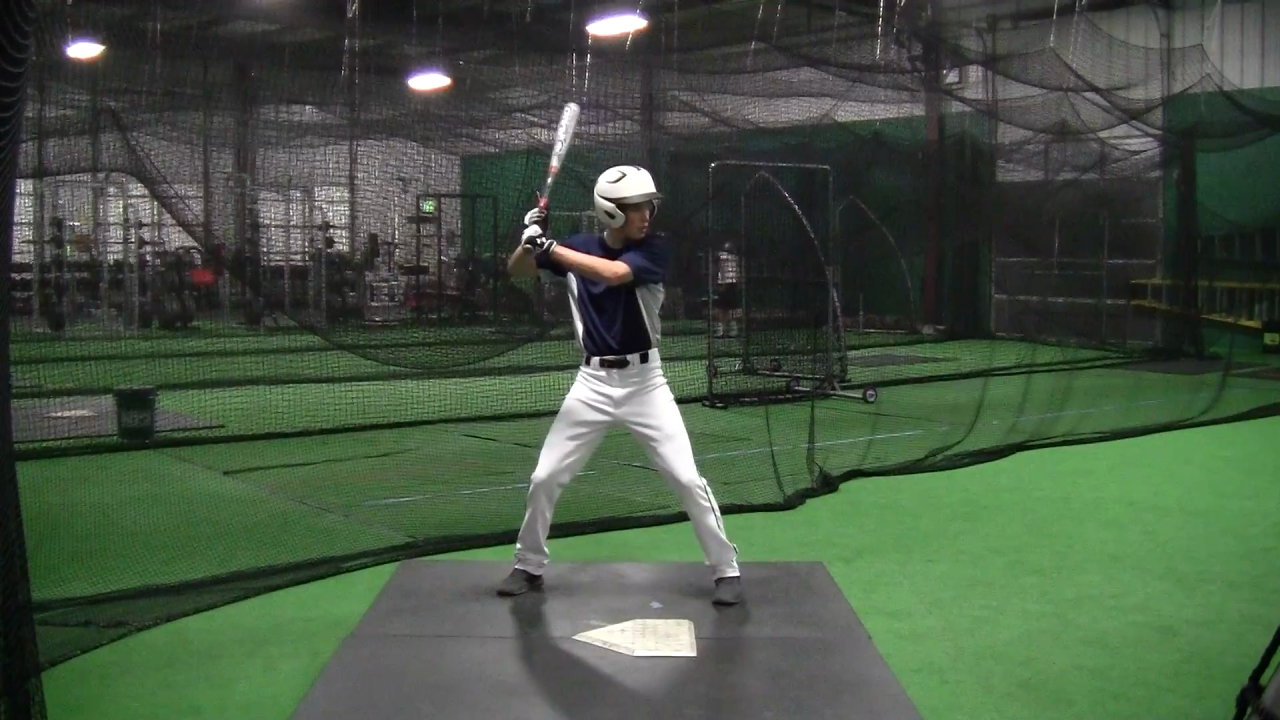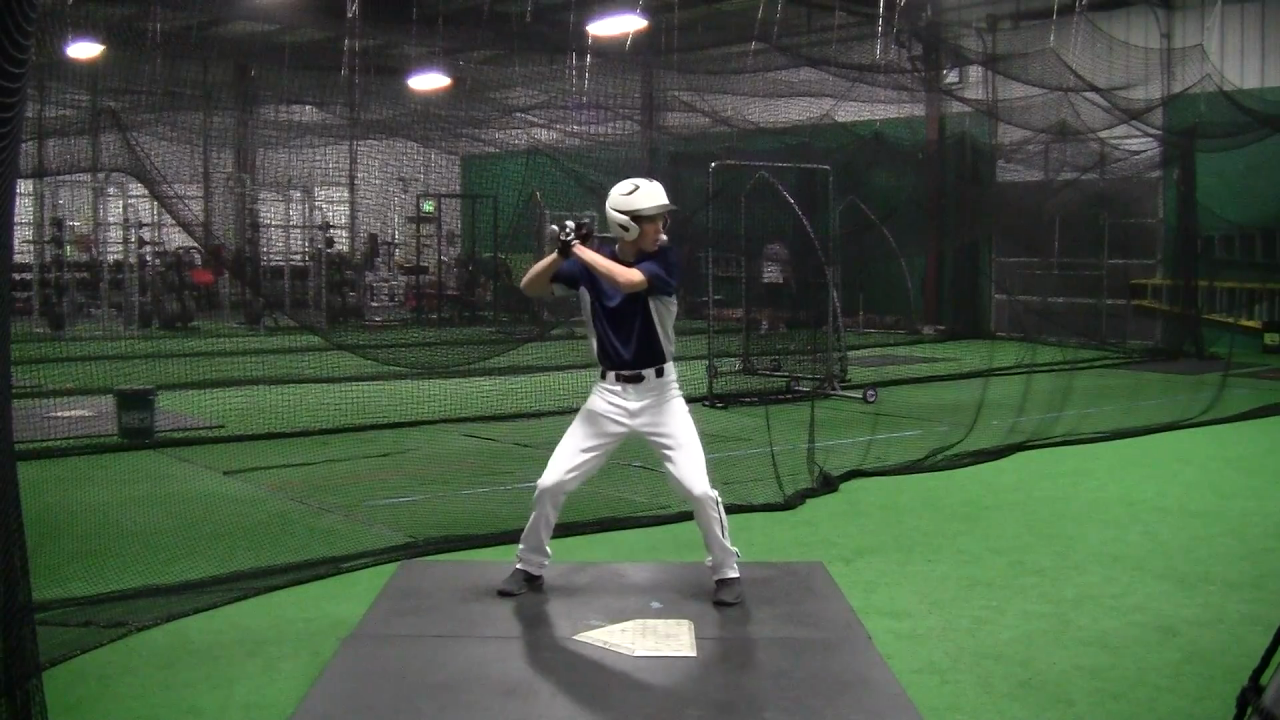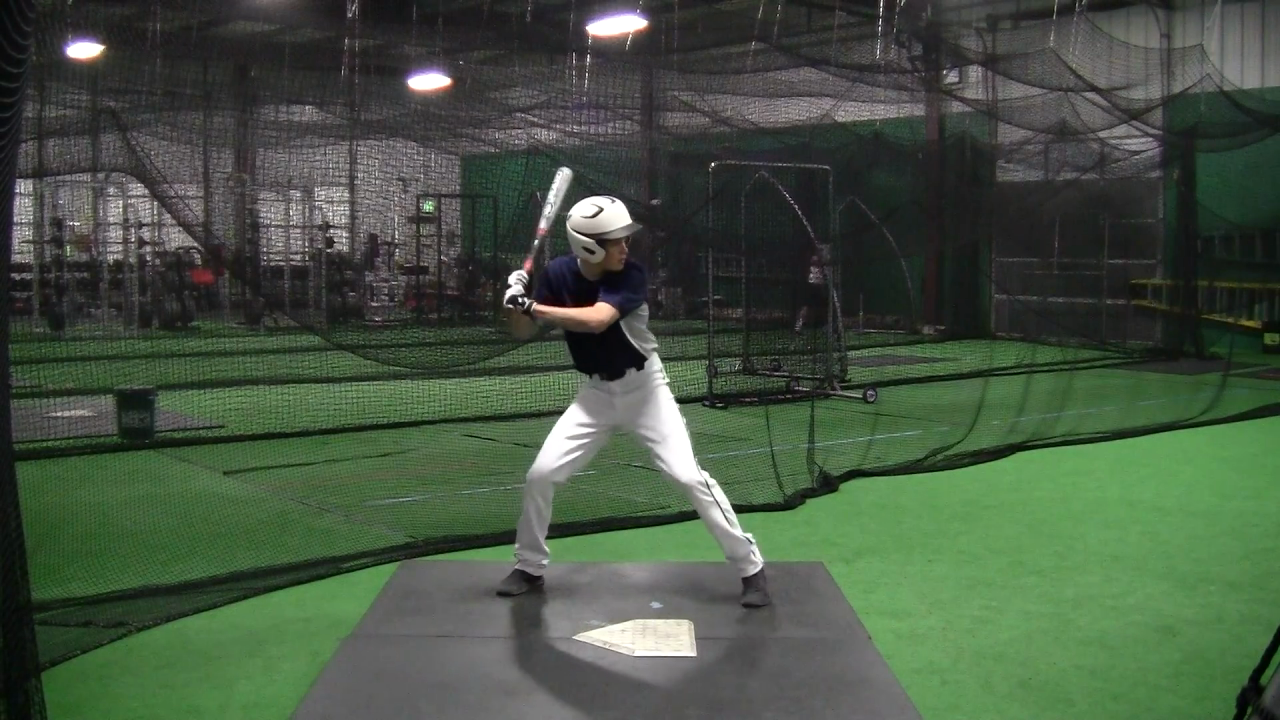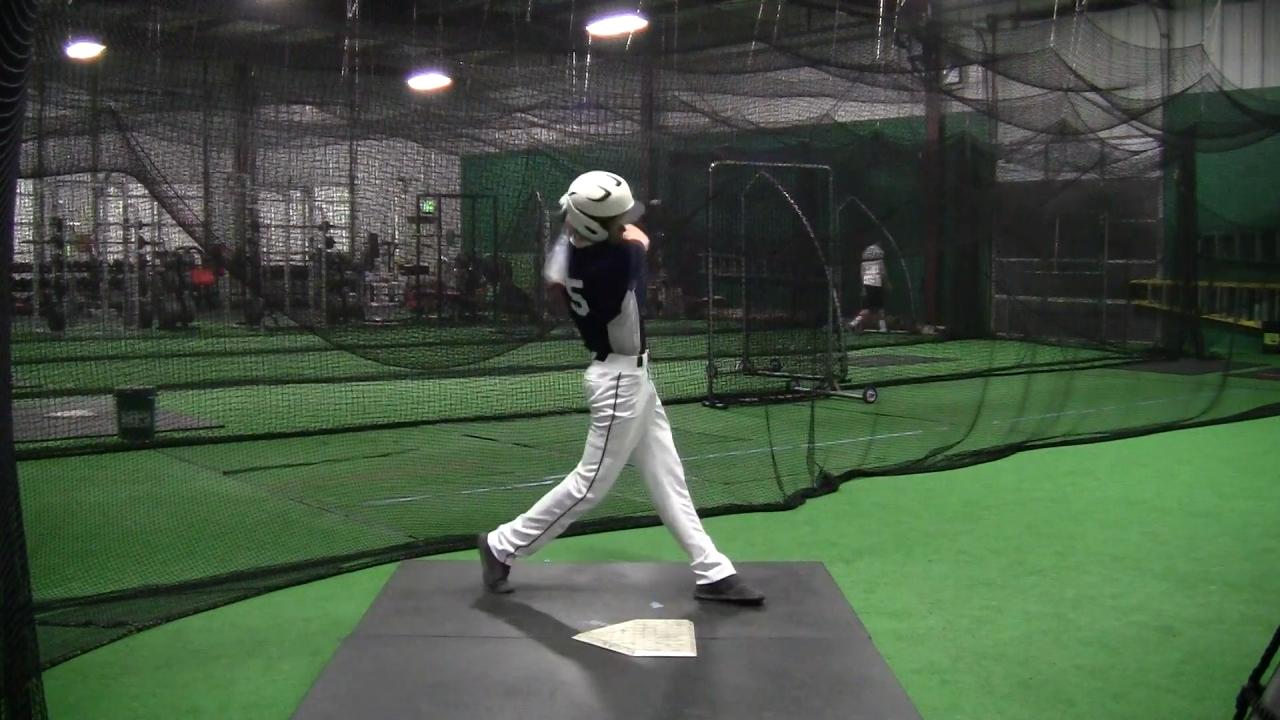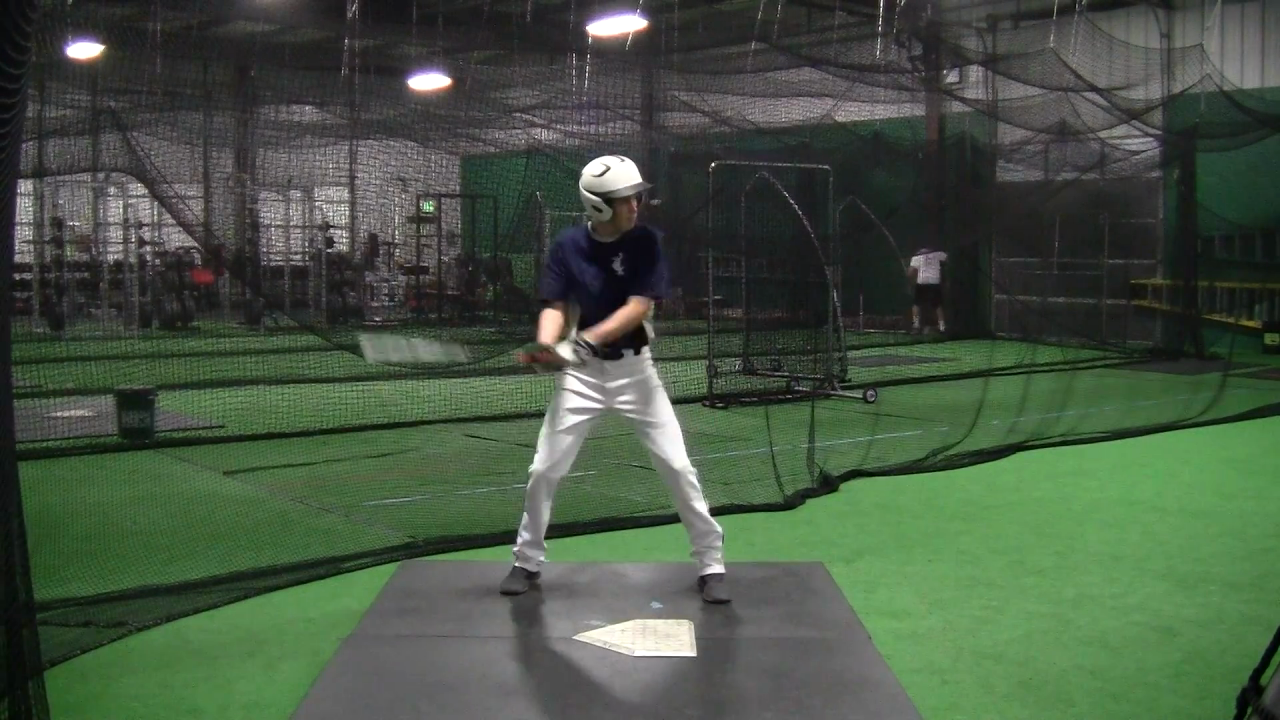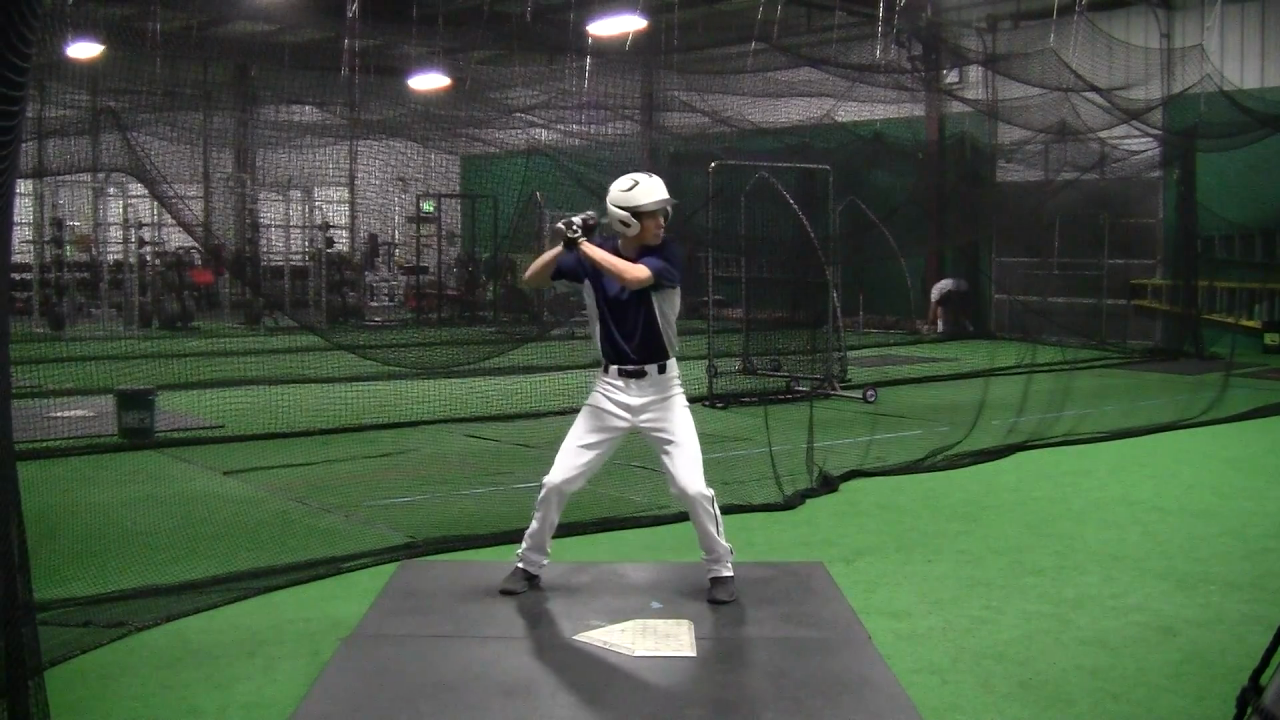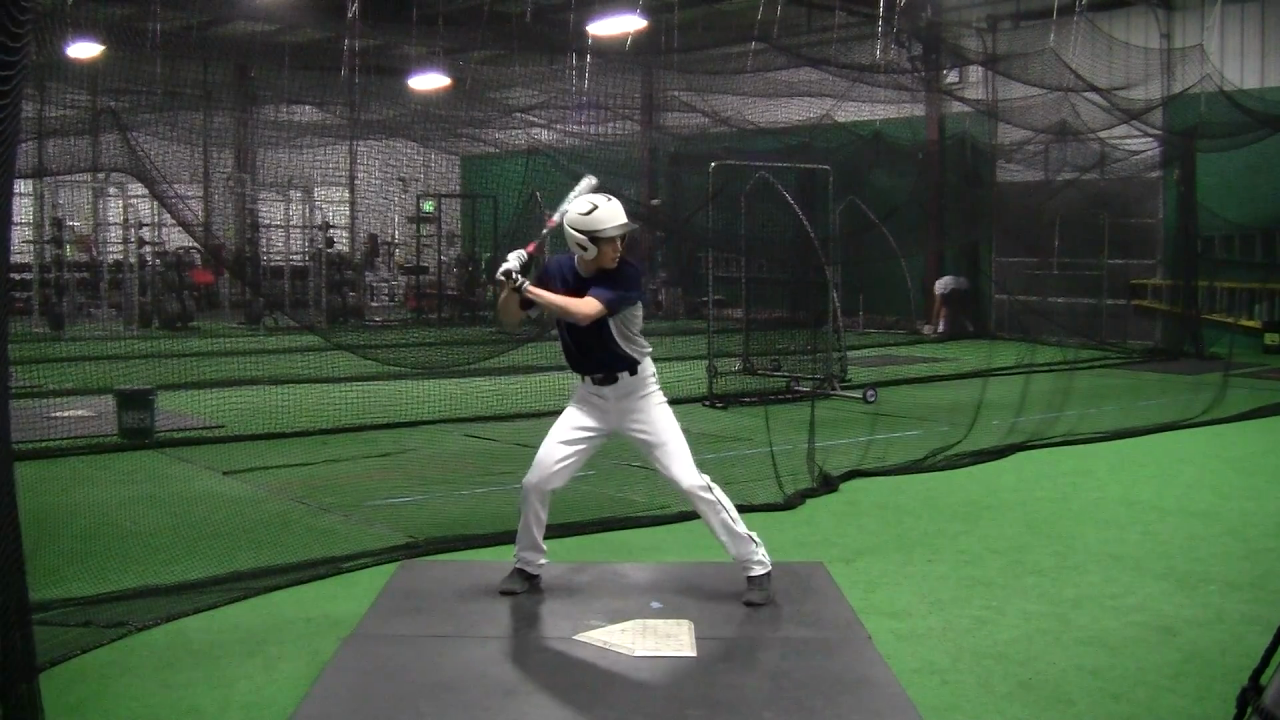
dt=0.7s
person 1, frame 1
left shoulder: (654, 248)
right shoulder: (580, 245)
left elbow: (613, 273)
right elbow: (517, 270)
left wrist: (548, 245)
right wrist: (529, 238)
left hip: (644, 381)
right hip: (592, 381)
left knee: (687, 479)
right knee: (545, 477)
left ankle: (726, 569)
right ankle: (529, 565)
person 1, frame 2
left shoulder: (666, 261)
right shoulder: (591, 261)
left elbow: (629, 280)
right elbow: (529, 288)
left wrist: (574, 249)
right wrist: (561, 251)
left hip: (660, 393)
right hip: (609, 395)
left knee: (699, 490)
right knee: (551, 485)
left ankle: (726, 571)
right ankle: (530, 565)
person 1, frame 3
left shoulder: (632, 276)
right shoulder: (558, 273)
left elbow: (596, 320)
right elbow: (522, 332)
left wrist: (533, 306)
right wrist: (517, 303)
left hip: (644, 387)
right hip: (595, 392)
left knee: (688, 475)
right knee: (540, 475)
left ankle: (750, 566)
right ankle: (529, 566)
person 1, frame 4
left shoulder: (567, 252)
right shoulder: (615, 259)
right elbow: (638, 239)
left hip: (628, 376)
right hip: (621, 380)
left knee: (667, 474)
right knee: (590, 485)
left ankle: (713, 573)
right ankle: (501, 546)
person 1, frame 5
left shoulder: (647, 241)
right shoulder: (568, 244)
left elbow: (638, 307)
right elbow: (554, 307)
left wrist: (584, 341)
right wrist: (547, 344)
left hip: (633, 369)
right hip: (582, 371)
left knee: (678, 467)
right knee: (544, 470)
left ankle: (711, 565)
right ankle: (527, 562)
person 1, frame 6
left shoulder: (667, 255)
right shoulder: (594, 253)
left elbow: (634, 276)
right elbow: (531, 280)
left wrist: (582, 245)
right wrist: (567, 245)
left hip: (662, 389)
right hip: (611, 389)
left knee: (694, 489)
right knee: (558, 482)
left ankle: (720, 569)
right ankle: (529, 564)
person 1, frame 7
left shoulder: (626, 276)
right shoulder: (555, 270)
left elbow: (583, 313)
right elbow: (508, 320)
left wrist: (525, 287)
right wrist: (509, 284)
left hip: (638, 391)
right hip: (589, 396)
left knee: (690, 481)
right knee: (536, 481)
left ankle: (756, 565)
right ankle: (528, 565)
